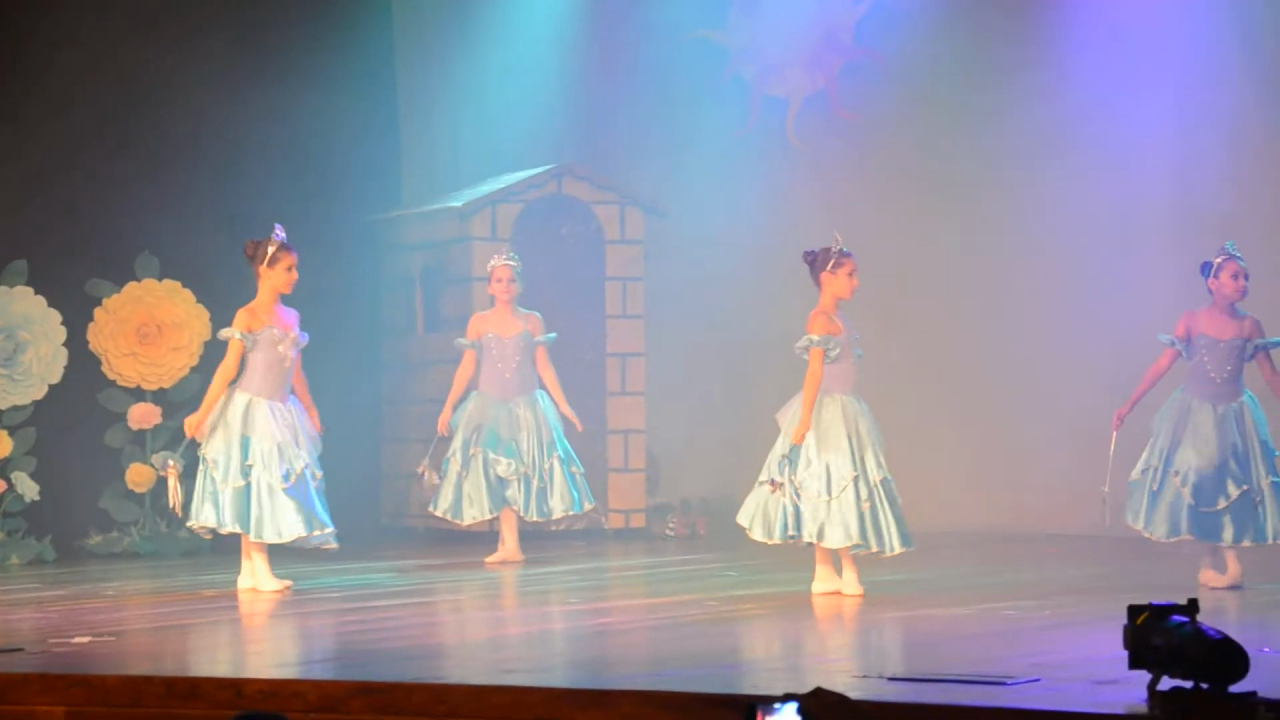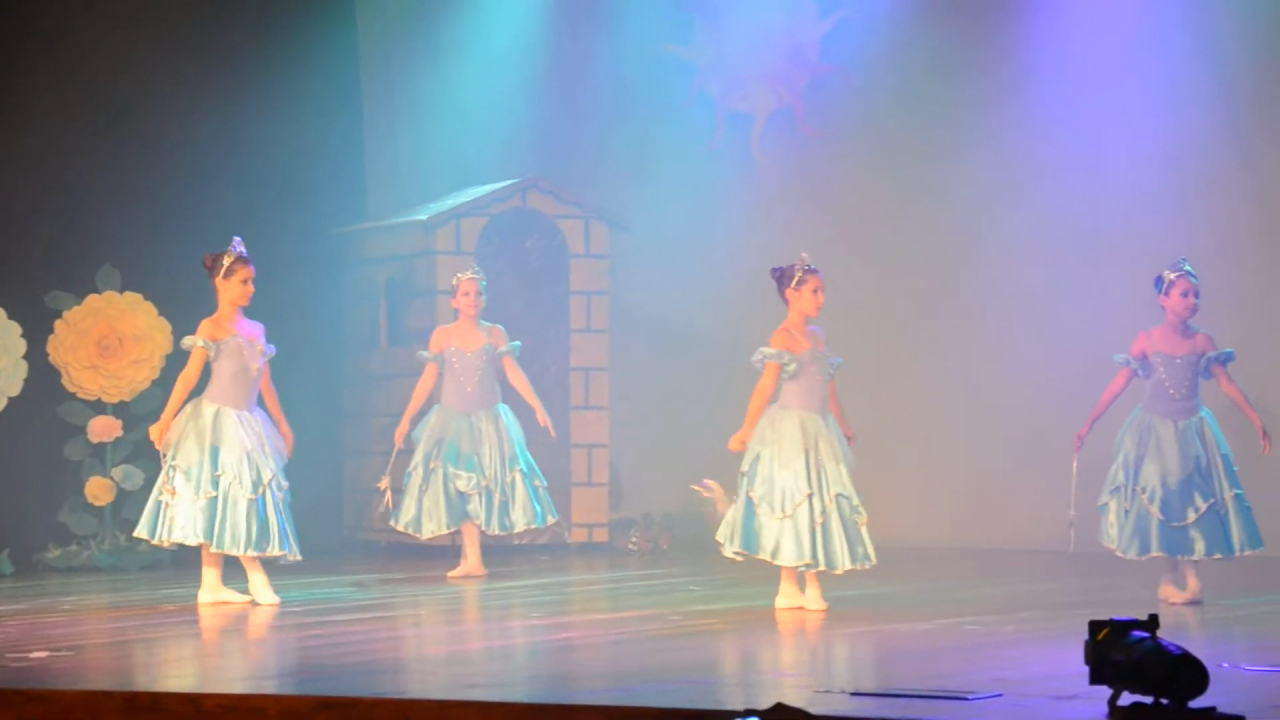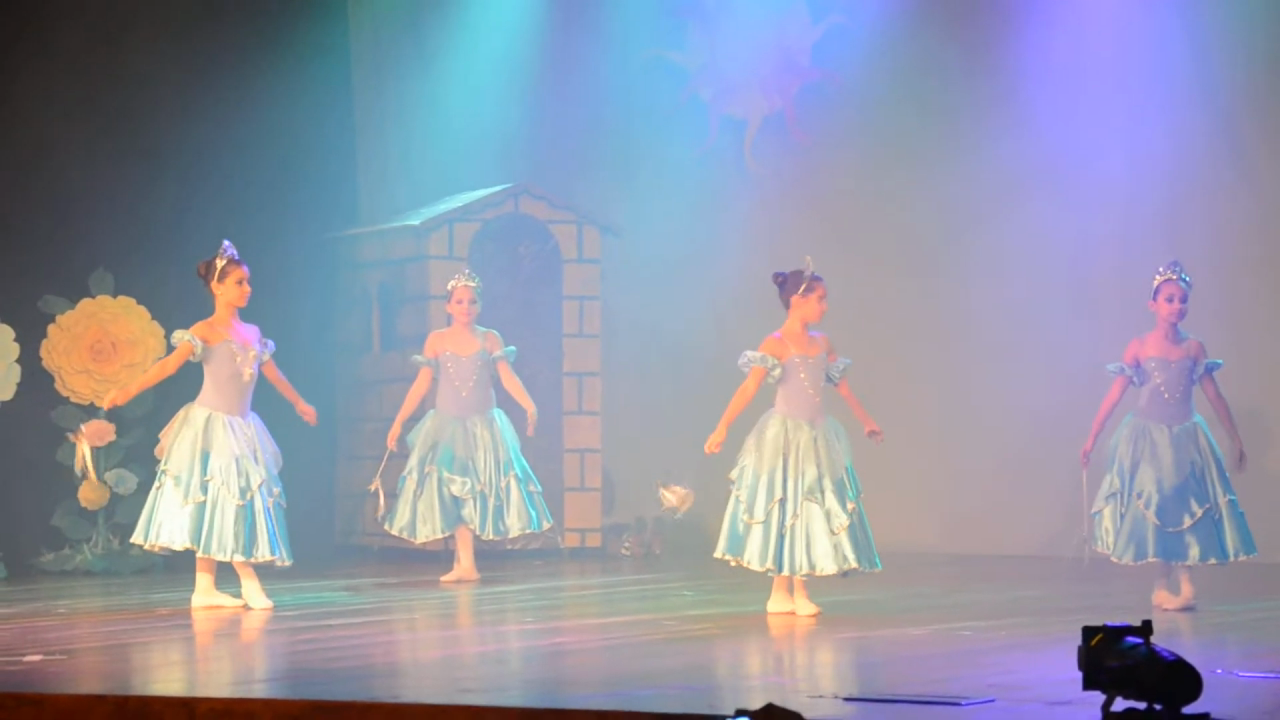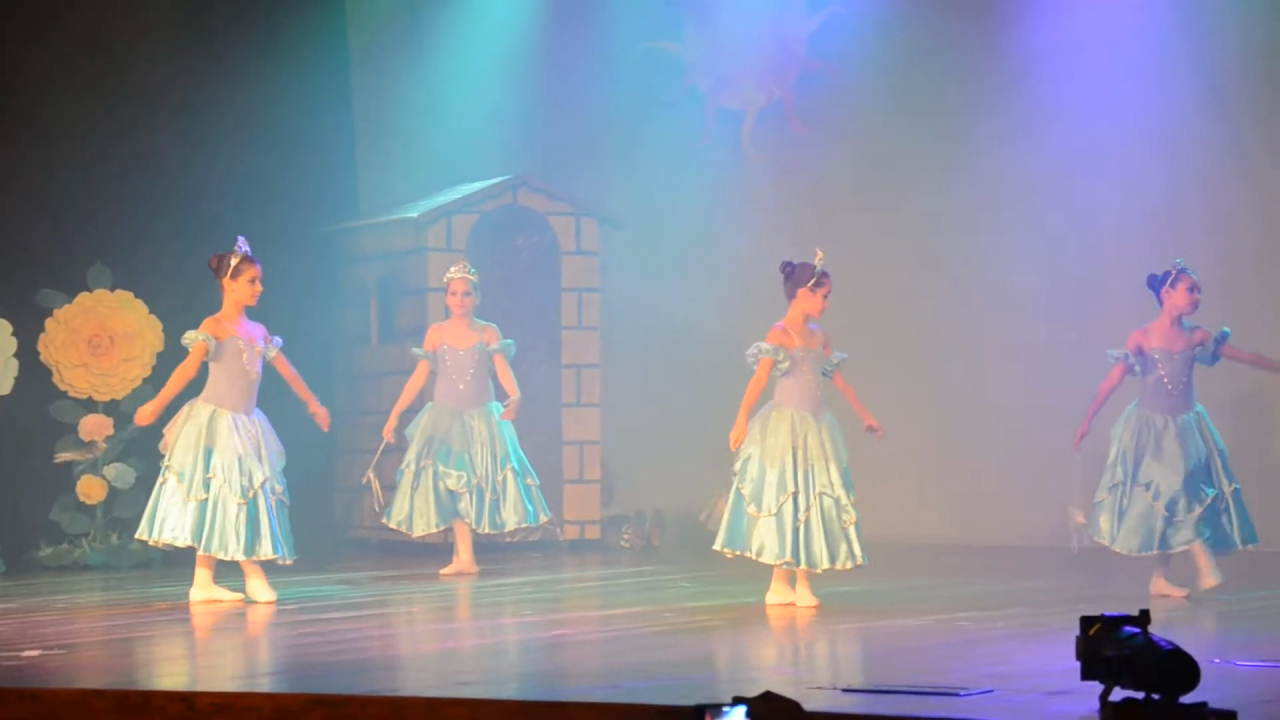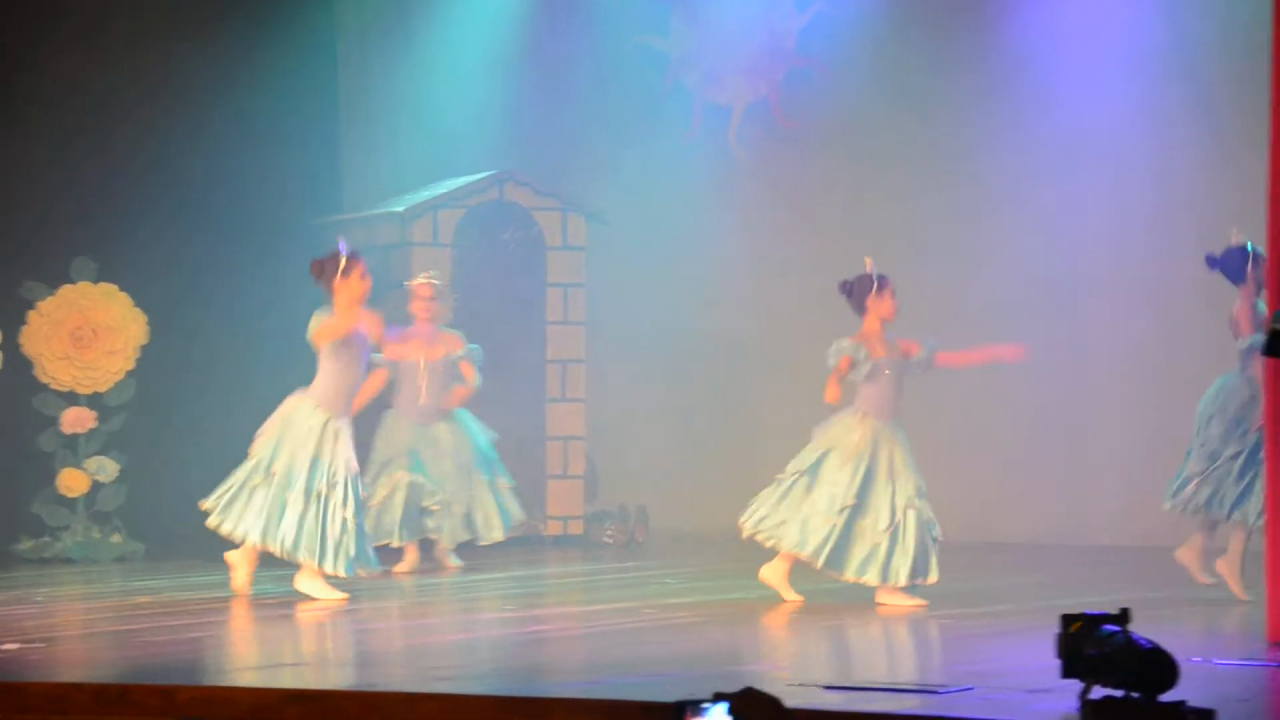
dt=0.7s
person 1, frame 1
left shoulder: (292, 316)
right shoulder: (247, 316)
right elbow: (229, 367)
left wrist: (309, 409)
right wrist: (203, 412)
left hip: (284, 411)
right hip: (251, 410)
left knee: (282, 485)
right knee: (256, 486)
left ankle: (250, 571)
right ankle: (258, 567)
person 1, frame 2
left shoulder: (257, 329)
right shoulder: (211, 327)
left elbow: (264, 381)
right elbow: (191, 374)
left wrist: (282, 424)
right wrist: (165, 420)
left hip: (250, 422)
right hip: (217, 420)
left knee: (241, 497)
right knee: (224, 498)
left ankle: (212, 584)
right ankle: (256, 577)
person 1, frame 3
left shoulder: (253, 333)
right shoulder: (205, 330)
left elbow: (272, 373)
right elbow: (170, 364)
left wrist: (299, 403)
right wrist: (129, 391)
left hip: (244, 426)
right hip: (211, 425)
left knee: (225, 506)
right knee: (216, 503)
left ankle: (205, 588)
right ankle: (249, 581)
person 1, frame 4
left shoulder: (258, 331)
right shoulder: (212, 327)
left elbow: (285, 368)
right elbow: (189, 367)
left wrist: (312, 403)
right wrist: (159, 402)
left hip: (248, 423)
right hip: (215, 421)
left knee: (248, 495)
right knee: (216, 497)
person 1, frame 5
left shoulder: (358, 326)
right shoulder: (329, 320)
right elbow: (327, 332)
right wrist: (358, 319)
left hip: (335, 425)
right hip: (313, 420)
left knee: (329, 495)
right knee: (287, 494)
right ankle: (246, 555)
person 2, frame 1
left shoulder: (837, 318)
right shoulder: (821, 319)
right elbow: (815, 370)
right wrist: (805, 418)
left hip: (845, 413)
right hip: (826, 414)
left knee: (848, 490)
right knee: (831, 489)
left ankle: (827, 573)
right ankle: (828, 571)
person 2, frame 2
left shoulder: (818, 336)
right shoulder: (783, 337)
right elbow: (767, 386)
left wrist: (842, 426)
right wrist: (746, 429)
left hip: (819, 430)
right hip: (791, 428)
left knee: (819, 504)
right knee: (797, 503)
left ankle: (802, 587)
right ankle: (798, 587)
person 2, frame 3
left shoulder: (822, 342)
right shoulder: (775, 343)
left elbow: (842, 386)
right elbow: (749, 388)
left wrist: (867, 422)
right wrist: (722, 429)
left hip: (817, 436)
right hip: (785, 435)
left knee: (814, 509)
right knee: (786, 508)
left ankle: (794, 591)
right ankle: (783, 592)
person 2, frame 4
left shoulder: (818, 336)
right shoulder: (779, 334)
left elbow: (838, 379)
right elbow: (759, 379)
left wrist: (865, 416)
right wrist: (741, 421)
left hip: (815, 428)
right hip: (785, 427)
left knee: (814, 502)
right knee: (784, 501)
left ankle: (802, 582)
right ankle: (781, 584)
person 2, frame 5
left shoulder: (899, 347)
right shoulder: (856, 343)
left elbow: (947, 359)
right elbow: (838, 370)
left wrist: (996, 354)
right wrist: (833, 388)
left hip: (885, 439)
right hip: (853, 436)
left knee: (902, 509)
right knee: (828, 503)
left ankle: (887, 586)
right ankle: (778, 569)
person 3, frame 1
left shoulder: (1250, 325)
right shoulder: (1192, 320)
right elbow: (1163, 364)
right wrist: (1129, 405)
left hip: (1234, 414)
right hip: (1194, 411)
left knee: (1227, 485)
right knee: (1196, 481)
left ankle: (1210, 566)
person 3, frame 2
left shoulder: (1203, 341)
right shoulder: (1146, 339)
left elbow: (1227, 384)
right elbow: (1118, 384)
left wrist: (1258, 421)
right wrist: (1088, 424)
left hip: (1192, 431)
right hip: (1154, 429)
left knee: (1189, 499)
right knee: (1162, 499)
left ankle: (1170, 580)
person 3, frame 3
left shoulder: (1194, 347)
right shoulder: (1138, 346)
left elbow: (1214, 395)
right elbow: (1115, 393)
left wrist: (1236, 439)
right wrist: (1092, 437)
left hip: (1186, 437)
right hip: (1147, 437)
left knee: (1182, 507)
right knee: (1154, 507)
left ankle: (1164, 587)
person 3, frame 4
left shoulder: (1197, 336)
right shoulder: (1142, 336)
left elbow: (1242, 356)
right elbow: (1113, 379)
right wrist: (1088, 420)
left hip: (1186, 425)
right hip: (1150, 426)
left knee: (1187, 491)
right knee: (1154, 497)
right ankle: (1171, 573)
person 3, frame 5
left shoulder: (1256, 308)
right shoulder: (1245, 309)
right elbow: (1253, 357)
right wrist: (1264, 404)
left hip: (1252, 402)
right hip: (1242, 402)
left knee: (1248, 479)
right knee: (1229, 480)
left ankle: (1231, 561)
right ankle: (1194, 547)
person 4, frame 1
left shoulder: (533, 320)
right shoulder: (478, 322)
left elbow: (544, 366)
right elbow: (467, 367)
left wrist: (563, 404)
right wrist: (448, 408)
left hip: (526, 406)
right hip: (489, 406)
left knee: (521, 471)
right knee: (494, 472)
left ankle: (508, 542)
right ankle: (510, 545)
person 4, frame 2
left shoulder: (496, 334)
right shoulder: (441, 335)
left elbow: (514, 373)
right elbow: (428, 380)
left wrist: (538, 407)
right wrist: (406, 419)
left hip: (488, 420)
right hip: (452, 420)
left knee: (483, 484)
right knee: (457, 486)
left ankle: (470, 557)
right ankle: (473, 560)
person 4, frame 3
left shoulder: (491, 339)
right shoulder: (436, 340)
left elbow: (508, 377)
right elbow: (421, 384)
left wrist: (530, 406)
right wrist: (398, 421)
left hip: (483, 425)
right hip: (447, 425)
left knee: (478, 490)
right knee: (451, 491)
left ankle: (462, 560)
right ankle: (466, 564)
person 4, frame 4
left shoulder: (489, 332)
right shoulder: (435, 333)
left elbow: (503, 369)
right elbow: (419, 377)
left wrist: (515, 397)
right wrist: (395, 414)
left hip: (481, 418)
right hip: (444, 418)
left knee: (476, 484)
right knee: (448, 484)
left ankle: (460, 553)
right ankle: (465, 557)
person 4, frame 5
left shoulder: (455, 340)
right shoulder: (399, 341)
left elbow: (473, 377)
right elbow: (376, 382)
left wrist: (467, 389)
left hip: (445, 427)
right hip: (407, 427)
left knee: (449, 487)
right knee: (402, 483)
left ankle: (444, 547)
right ankle: (410, 550)
